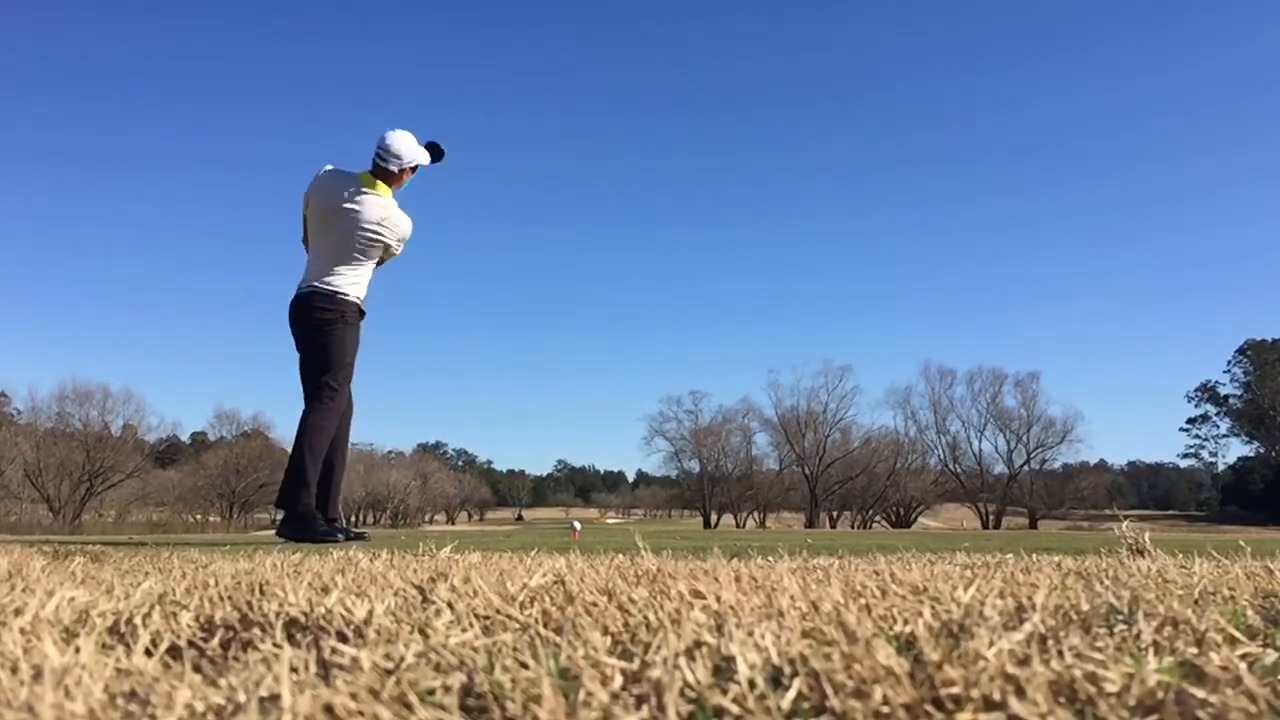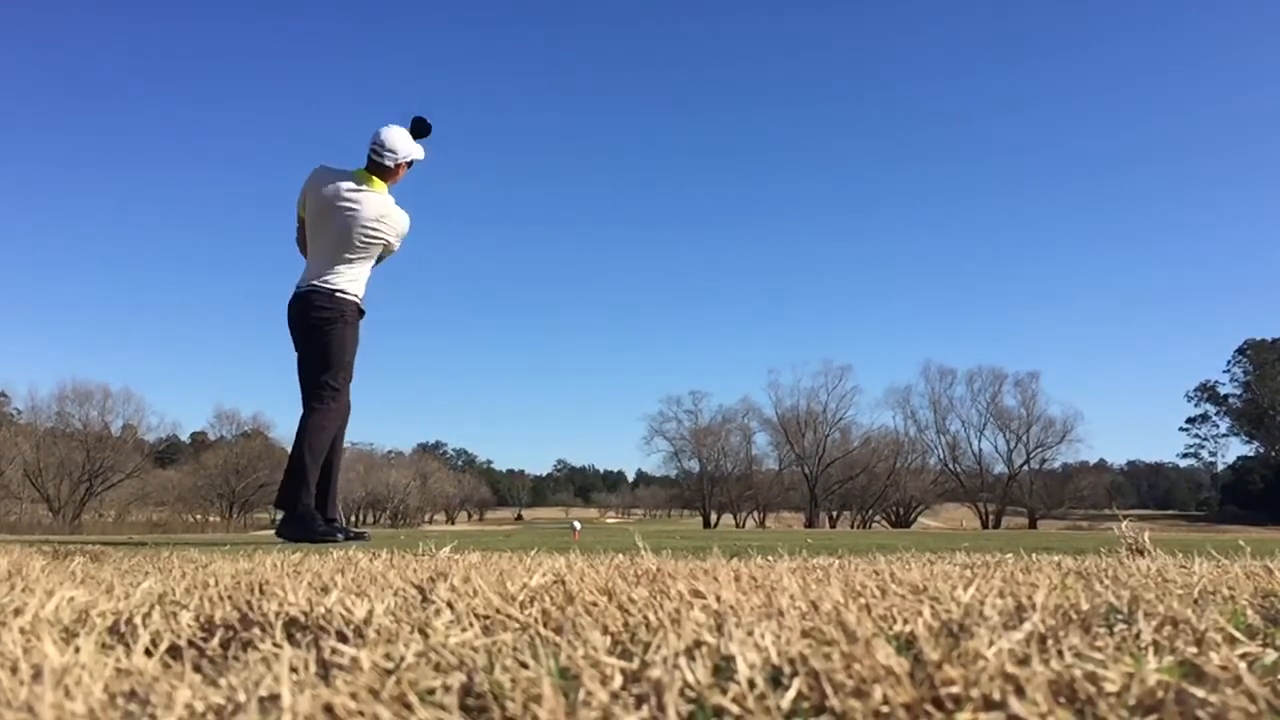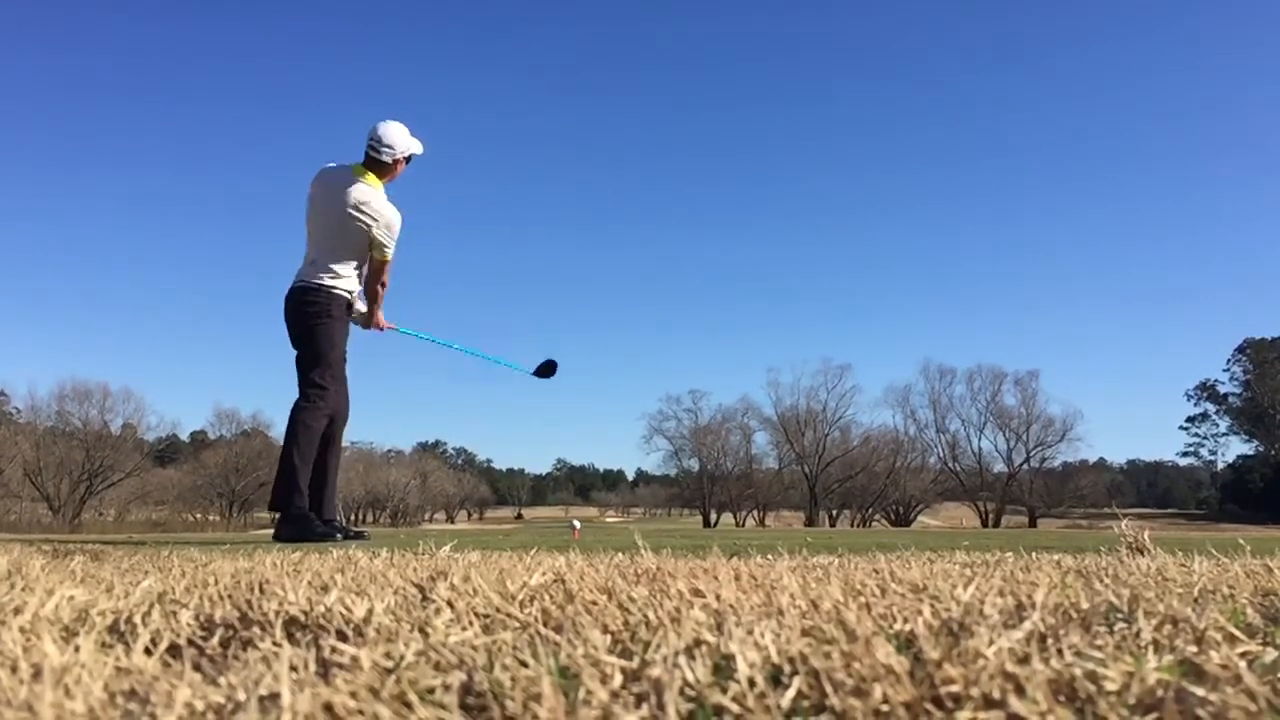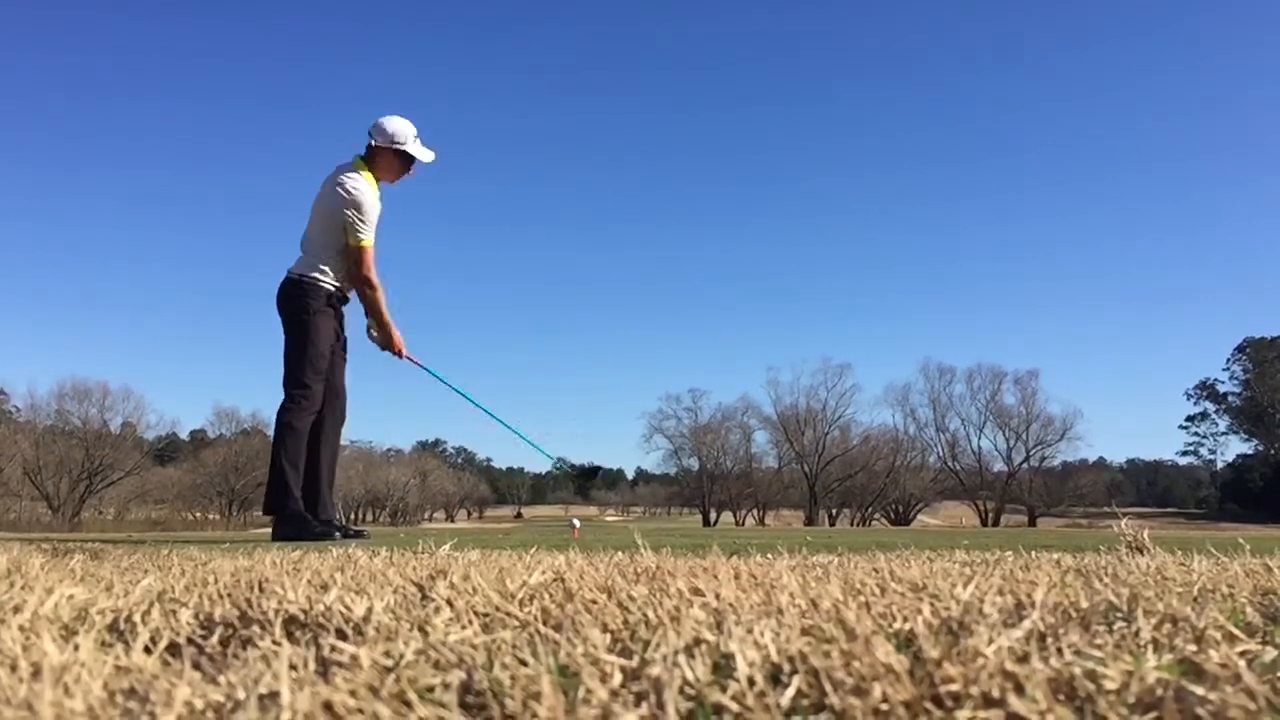
dt=0.3s
person 1, frame 1
left shoulder: (325, 180)
right shoulder: (399, 224)
left hip: (307, 303)
right hip: (338, 310)
left knee: (335, 408)
right knee: (328, 403)
left ankle: (325, 514)
right ankle: (299, 511)
person 1, frame 2
left shoulder: (320, 179)
right shoulder: (396, 220)
left elbow: (303, 239)
left hip: (305, 302)
right hip: (337, 311)
left knee: (333, 408)
right knee: (327, 405)
left ankle: (322, 515)
right ankle: (297, 511)
person 1, frame 3
left shoulder: (326, 176)
right shoulder: (386, 214)
right elbow: (378, 281)
right wrist: (373, 314)
left hip: (305, 298)
right hip: (326, 305)
left knee: (333, 408)
right knee: (317, 401)
left ankle: (321, 514)
right ankle: (292, 511)
person 1, frame 4
left shoulder: (350, 178)
right shoulder: (363, 194)
right elbow: (364, 274)
left wrist: (373, 320)
right wrist: (387, 327)
left hip: (322, 301)
right hip: (311, 298)
left knee: (330, 407)
right knee: (303, 399)
left ankle: (319, 512)
right ankle: (287, 512)
